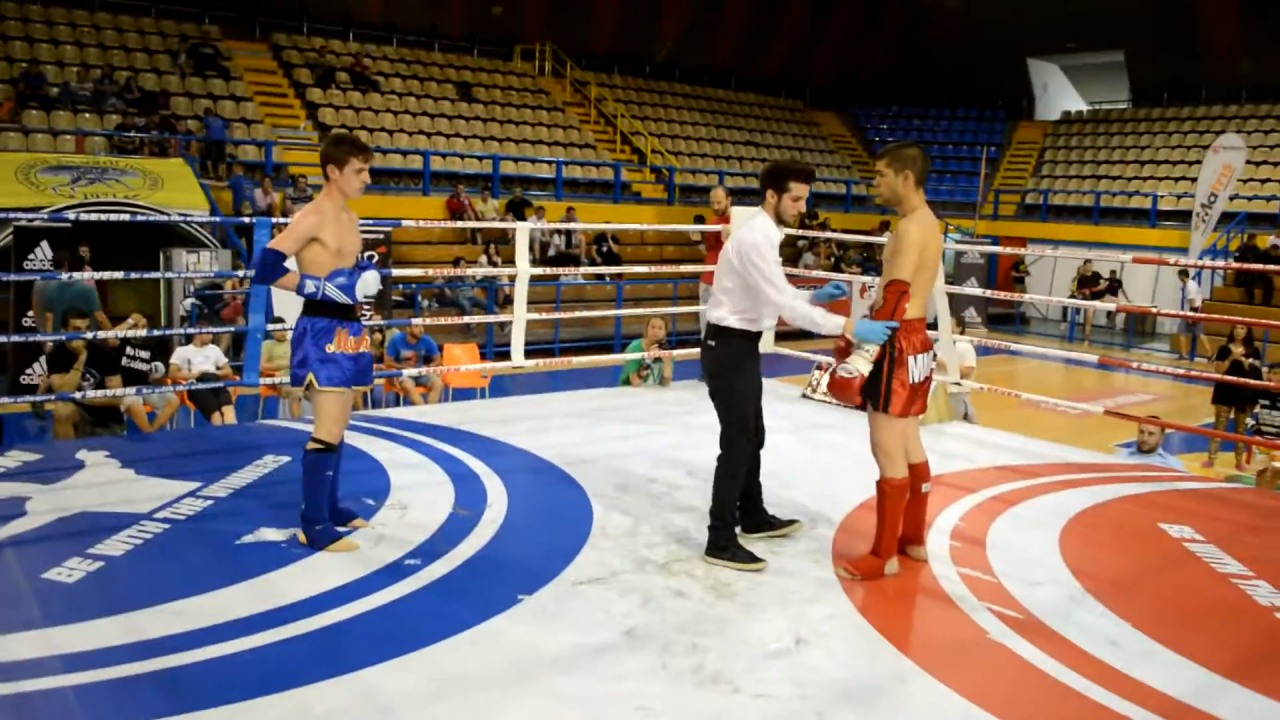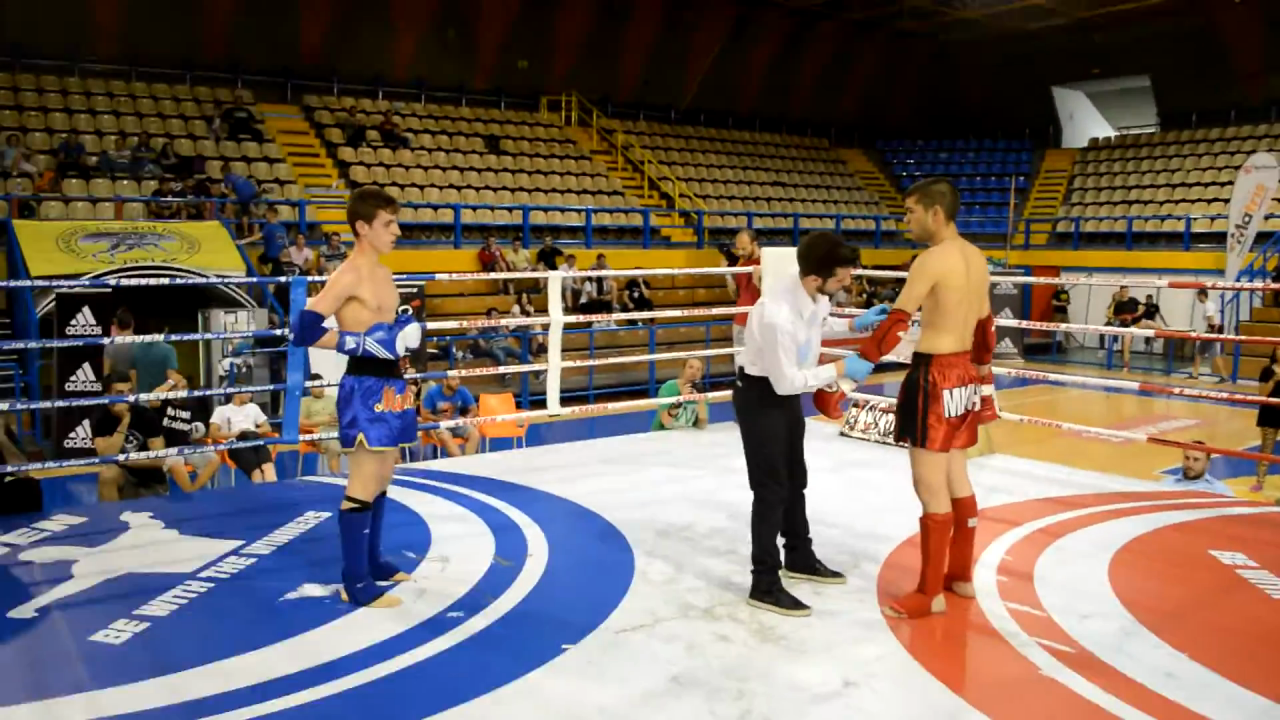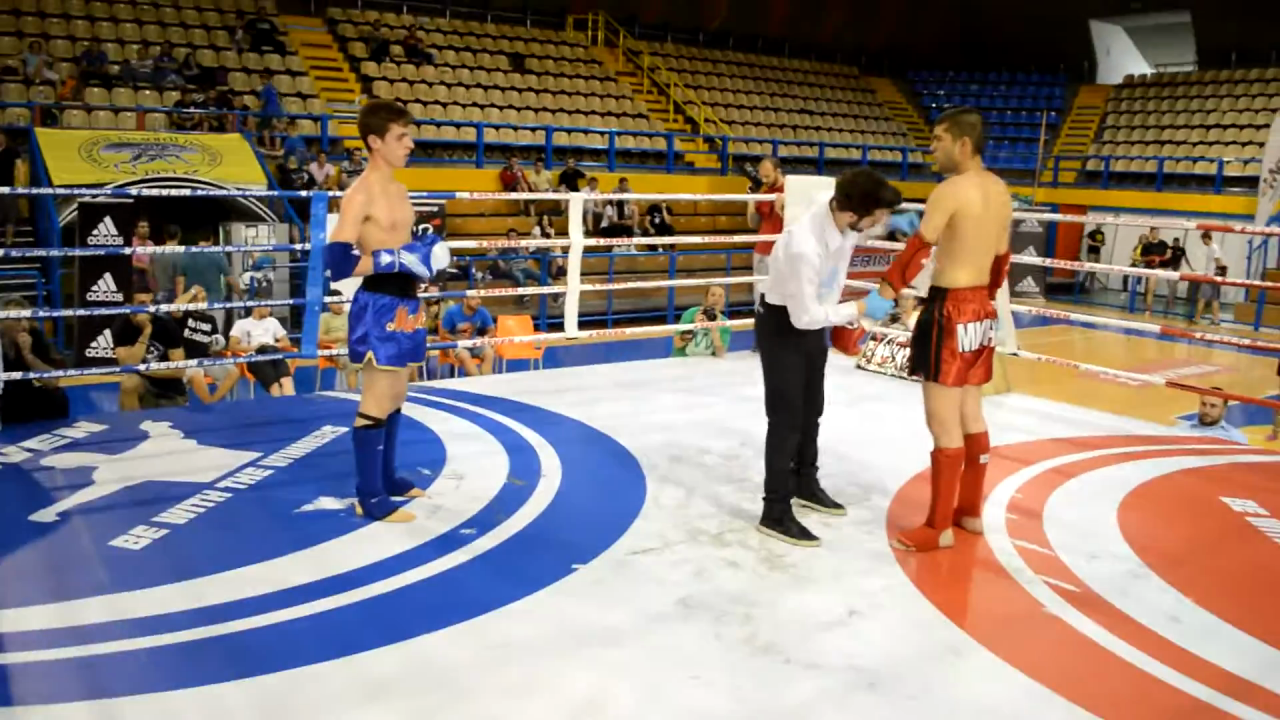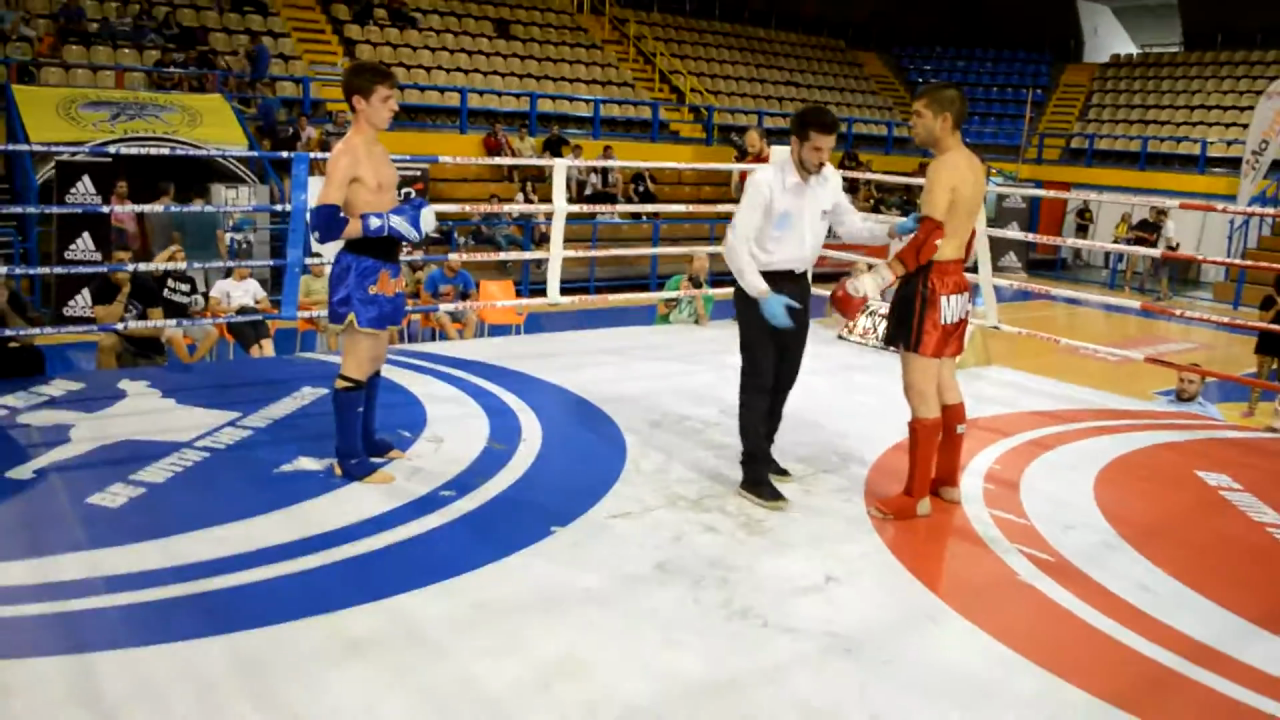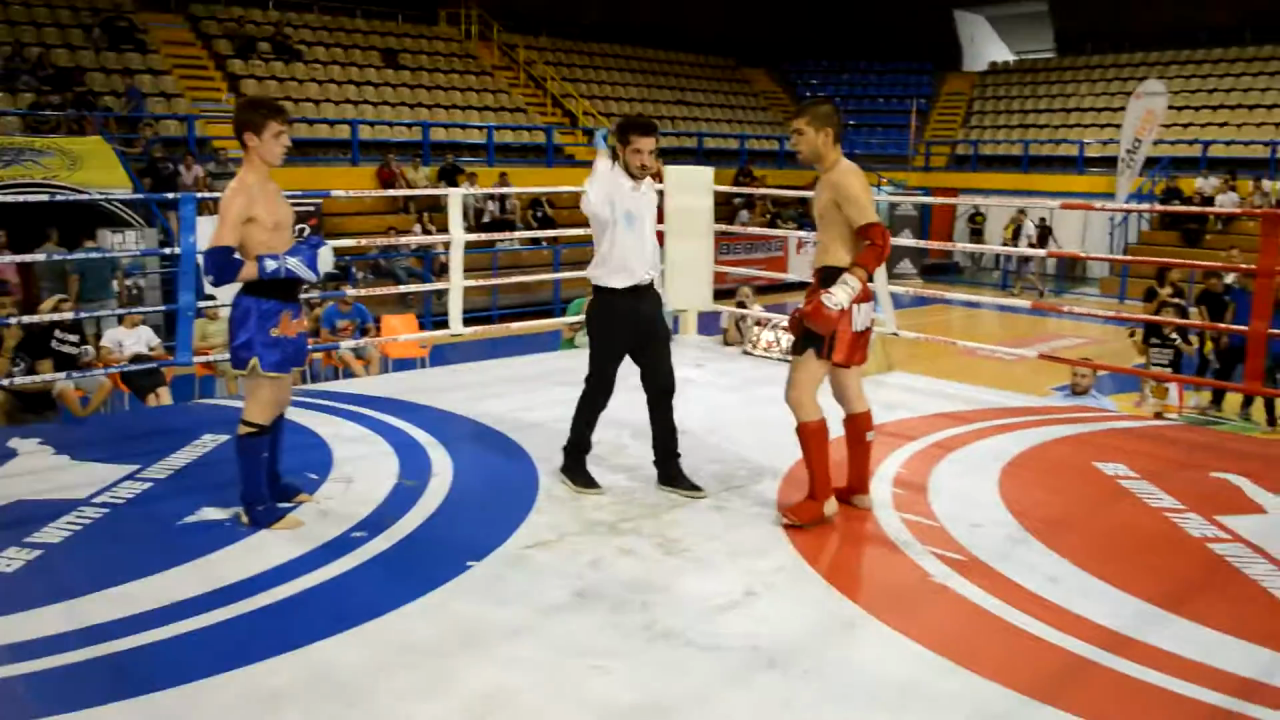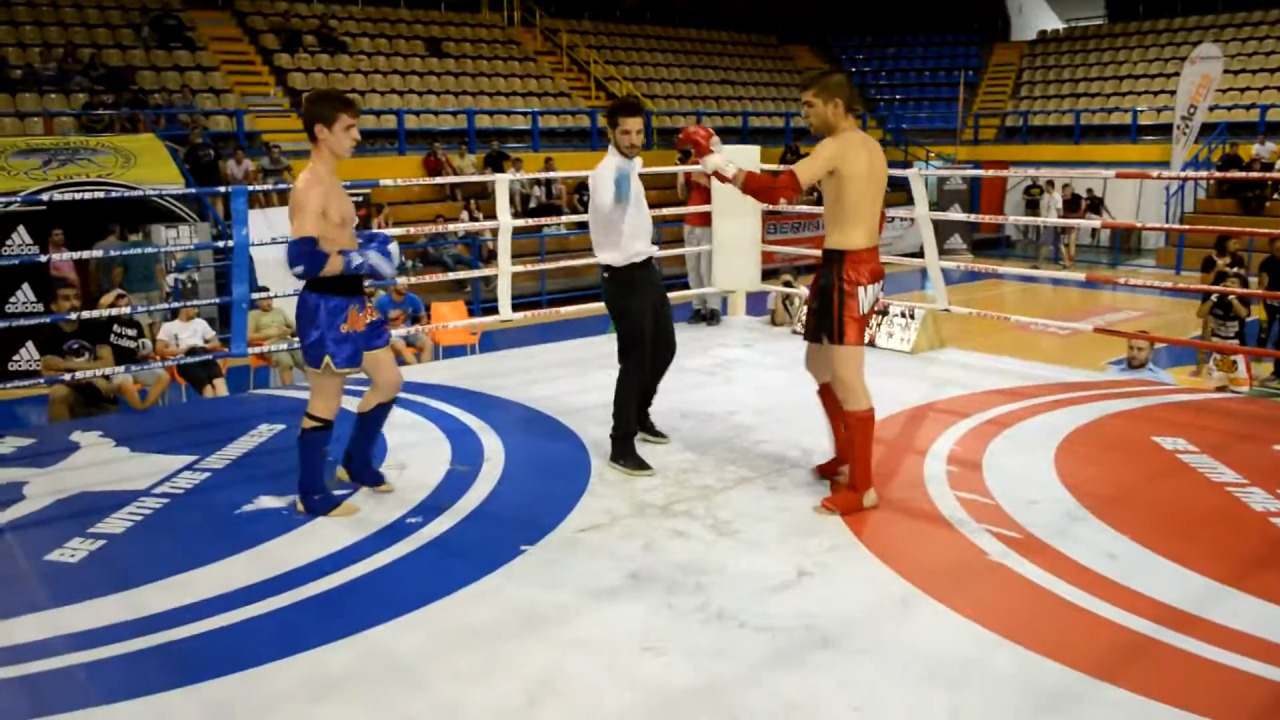
dt=0.5s
person 1, frame 1
left shoulder: (912, 227)
right shoulder: (927, 223)
left elbow: (894, 297)
left wrist: (861, 355)
left hip: (897, 345)
right hip: (916, 343)
left knee: (888, 451)
right knee: (909, 444)
left ankle: (884, 556)
right ankle: (914, 538)
person 1, frame 2
left shoulder: (932, 259)
right shoulder: (976, 258)
left elbow: (897, 321)
right elbow: (984, 325)
right wrist: (983, 377)
left hip: (935, 375)
right hip: (963, 373)
left knee: (931, 487)
right knee: (956, 479)
left ankle: (930, 594)
right ankle: (960, 575)
person 1, frame 3
left shoulder: (950, 190)
right shoulder: (1001, 191)
left elbow: (916, 252)
left wrist: (879, 299)
left hip: (950, 311)
right hip: (980, 309)
left knee: (943, 422)
right knee: (970, 415)
left ankle: (939, 527)
right ankle: (970, 510)
person 1, frame 4
left shoulder: (944, 167)
right shoulder: (973, 165)
left elbow: (928, 238)
left wrist: (875, 278)
left hip: (930, 285)
right hip: (954, 282)
left knee: (921, 393)
right knee: (945, 385)
left ankle: (916, 496)
right ankle: (947, 480)
person 1, frame 5
left shoulder: (844, 178)
right shoulder: (831, 178)
left elbow: (878, 242)
left wrist: (838, 292)
right wrist: (824, 294)
left hip: (841, 297)
right hip: (842, 296)
left knee: (800, 393)
right knee: (849, 393)
left ankle: (819, 498)
right ankle: (858, 487)
person 1, frame 6
left shoulder: (837, 147)
right shoulder: (872, 148)
left elbow: (780, 190)
left wrist: (716, 161)
left hip: (845, 272)
right hip: (864, 265)
left knee: (848, 382)
right knee: (819, 364)
left ankle: (861, 487)
right ankle: (846, 457)
person 2, frame 1
left shoulder: (351, 219)
right shoulder: (311, 217)
right elbow: (264, 267)
left wrist: (366, 279)
right wrist: (319, 286)
left hip: (350, 329)
right hip: (321, 331)
left knee: (337, 426)
right knee: (328, 430)
left ankle: (329, 506)
right ankle: (314, 525)
person 2, frame 2
left shoulder: (384, 274)
right shoulder: (348, 276)
right elbow: (303, 330)
left wrist: (405, 333)
right wrist: (359, 344)
left hip: (391, 386)
right hip: (366, 388)
left knee: (380, 482)
right knee: (363, 487)
left ankle: (372, 561)
right ankle: (355, 581)
person 2, frame 3
left shoulder: (400, 190)
right shoulder: (361, 194)
right elbow: (336, 263)
left wrist: (425, 253)
right wrist: (398, 260)
left hip: (404, 304)
right hip: (380, 306)
left knee: (395, 398)
right knee: (377, 404)
left ankle: (387, 477)
right ankle: (370, 497)
person 2, frame 4
left shoulder: (380, 151)
right shoulder: (346, 155)
right elbow: (324, 226)
left wrist: (408, 216)
right wrist: (385, 223)
left hip: (385, 267)
right hip: (361, 269)
left knee: (375, 360)
right knee: (357, 365)
left ankle: (367, 438)
right ankle: (350, 458)
person 2, frame 5
left shoulder: (271, 188)
right shoulder: (240, 194)
right elbow: (217, 268)
left wrist: (303, 253)
right wrist: (281, 265)
left hip: (285, 308)
right hip: (261, 311)
left knee: (277, 404)
right knee: (260, 410)
left ankle: (271, 483)
right ankle: (256, 506)
person 2, frame 6
left shoulder: (328, 181)
right shoulder: (311, 186)
right elbow: (303, 260)
left wrist: (368, 244)
right wrist: (363, 260)
left hip: (352, 302)
right hip: (327, 306)
left knee: (389, 381)
right knee: (324, 404)
left ankle: (357, 462)
right ankle: (312, 494)
person 3, frame 1
left shoulder: (767, 234)
right shoulder: (753, 240)
left elbow: (778, 295)
right elbow: (786, 306)
left wrist: (817, 292)
right wrist: (850, 327)
left hip: (743, 344)
right hip: (728, 347)
left knee: (751, 436)
right knee: (737, 442)
left ankle: (753, 515)
right ankle: (720, 540)
person 3, frame 2
left shoulder: (815, 293)
right shoulder: (777, 316)
right elbow: (786, 381)
left wrist: (853, 324)
right wrist: (839, 370)
left hip: (787, 389)
right hip: (761, 394)
left knee: (794, 478)
right knee: (771, 487)
left ankle: (799, 556)
right ankle: (764, 583)
person 3, frame 3
left shoulder: (841, 217)
right shoulder: (804, 245)
right elbow: (804, 315)
right wrist: (859, 308)
left hip: (812, 318)
right hip: (783, 323)
left knee: (811, 406)
right knee: (787, 416)
left ankle: (805, 482)
right ankle: (776, 512)
person 3, frame 4
left shoulder: (829, 180)
right shoulder: (764, 181)
left elbow: (851, 226)
right elbow: (735, 245)
left wrist: (894, 231)
right wrist: (763, 297)
left hip: (795, 286)
right hip: (759, 288)
left knee: (785, 378)
right knee: (759, 378)
left ankle: (761, 451)
right ankle: (752, 473)
person 3, frame 5
left shoulder: (650, 192)
right shoulder: (607, 187)
right elbow: (599, 212)
right wrist: (602, 157)
left hip: (646, 298)
right hip: (612, 301)
left knee: (662, 386)
right knee: (600, 387)
left ankle: (669, 469)
right ankle: (573, 461)
person 3, frame 6
left shoulder: (629, 169)
right shoulder: (609, 171)
right elbow: (606, 207)
right wrist: (619, 191)
left hip: (645, 269)
right hip: (625, 276)
left knee: (664, 348)
right knee: (635, 362)
left ankle: (638, 416)
right ankle: (622, 447)
